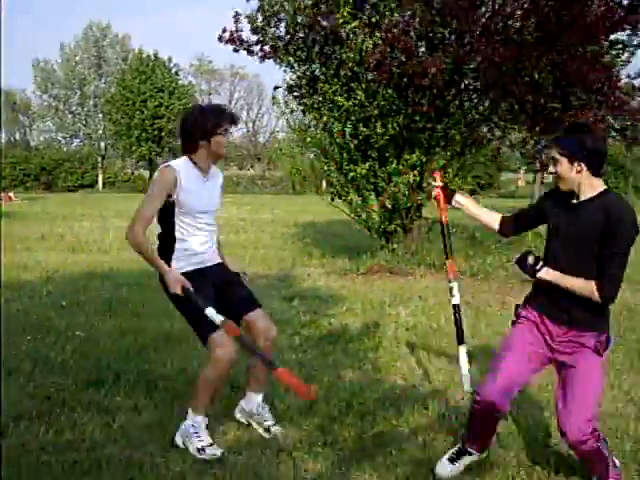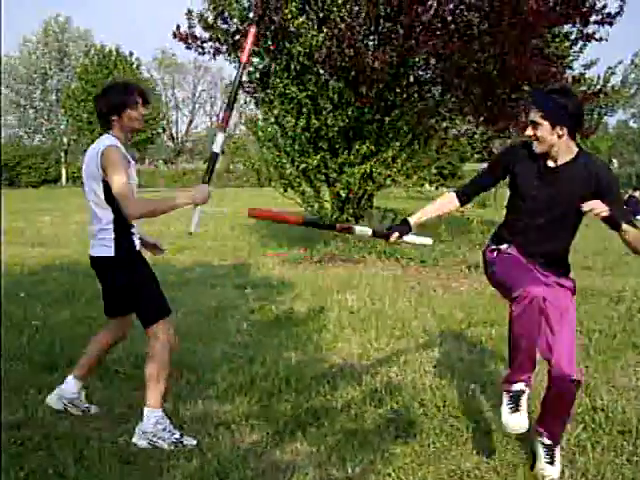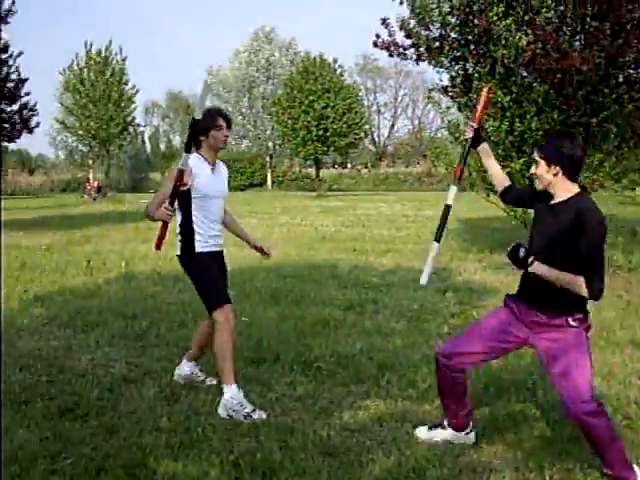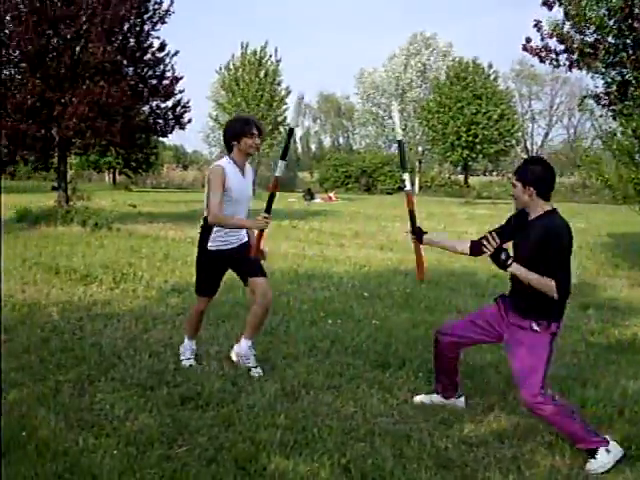
dt=1s
person 1, frame 1
right shoulder: (555, 198)
left elbow: (604, 291)
right elbow: (508, 225)
left wrist: (542, 272)
right wrist: (455, 198)
left hip: (584, 336)
right hip: (536, 316)
left knee: (575, 430)
right knee: (489, 398)
right ankle: (473, 445)
person 1, frame 2
left shoulder: (595, 174)
right shoulder: (518, 154)
right elbow: (465, 192)
right wrist: (411, 221)
left hip: (554, 275)
right hip: (506, 256)
left knee: (567, 369)
right knee: (530, 294)
left ankle: (547, 438)
right ankle: (517, 383)
person 1, frame 3
left shoulder: (586, 216)
right shoulder: (544, 197)
left elbow: (592, 287)
right elbow: (507, 192)
left wrist: (534, 266)
right wrist: (482, 147)
left hip: (562, 324)
right hip: (519, 310)
left knee: (581, 405)
right knee: (448, 356)
right ankle: (458, 428)
person 1, frame 4
left shoulder: (555, 230)
right shoulder: (522, 219)
left elbow: (558, 291)
right elbow: (476, 247)
left wrist: (510, 265)
right wrist: (426, 237)
left hip: (536, 323)
right hip: (509, 308)
left knee: (532, 396)
right knee: (446, 335)
left ankle: (601, 445)
right ankle: (448, 392)
person 2, frame 1
left shoulder: (216, 177)
right shoulder: (170, 174)
right elbow: (135, 232)
left wrist: (224, 262)
right wrist: (166, 269)
left hip: (213, 268)
right hip: (181, 276)
left knee: (266, 333)
right knee: (224, 353)
left ankle: (252, 405)
right ankle: (193, 426)
person 2, frame 2
left shoulder: (100, 150)
right shoulder: (112, 151)
right elbow: (133, 208)
left wrist: (140, 238)
right wrist: (187, 198)
left hip: (108, 253)
right hip: (120, 257)
left knee: (117, 328)
right knee: (162, 334)
left ankle: (68, 391)
right ankle: (153, 424)
person 2, frame 3
left shoulder: (222, 169)
right shoulder: (185, 167)
right elbow: (151, 207)
left wrist: (252, 241)
right wrist: (159, 213)
left hip: (214, 251)
right hip: (195, 253)
left knee: (218, 316)
right knee: (225, 318)
left ankle: (187, 367)
right ankle: (232, 397)
person 2, frame 4
left shoulder: (249, 171)
right shoulder: (219, 170)
right elbow: (214, 217)
left wrist: (254, 240)
right wrist: (248, 223)
left hip: (239, 246)
right hip: (215, 247)
left knee: (264, 294)
right knee: (203, 303)
left ankle: (244, 348)
right ankle: (189, 344)
